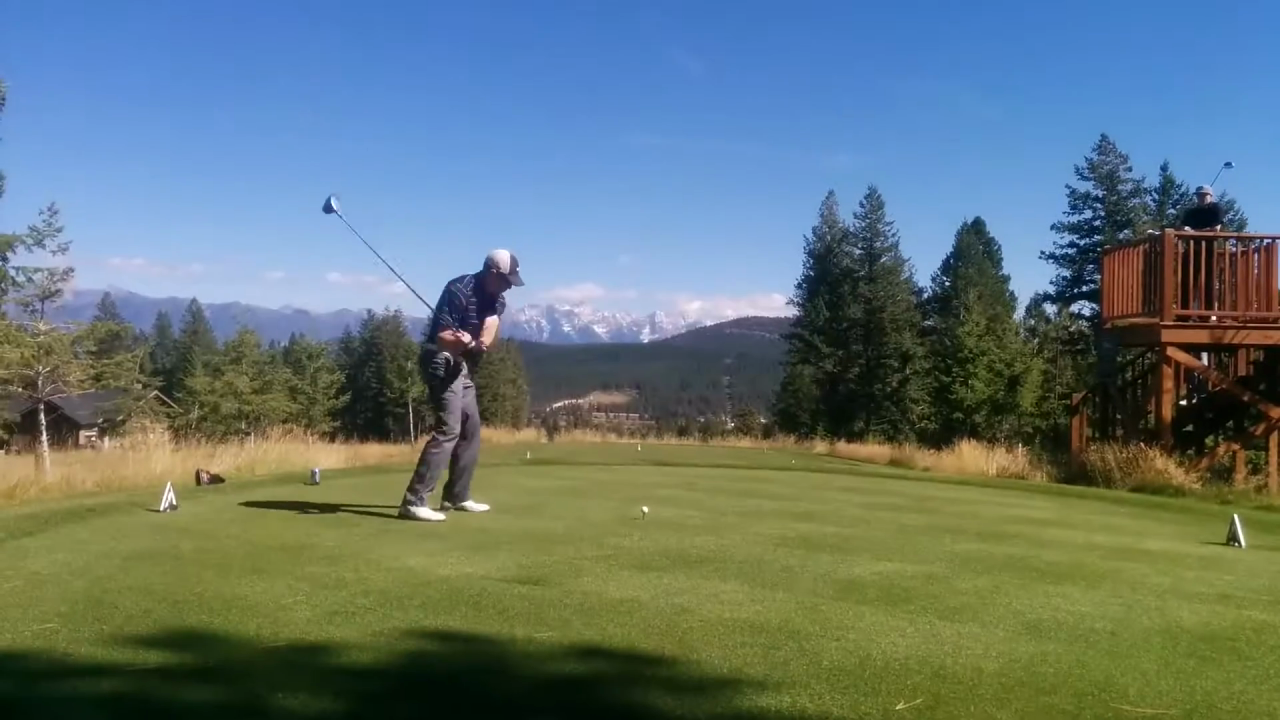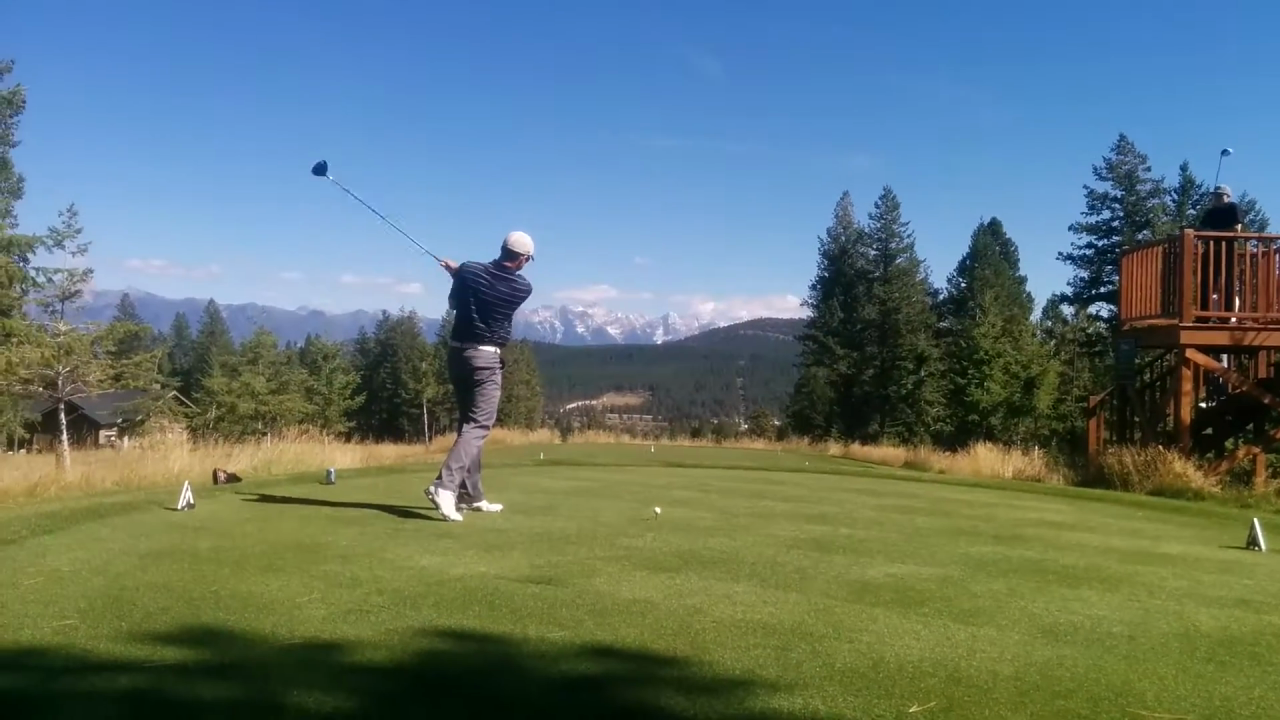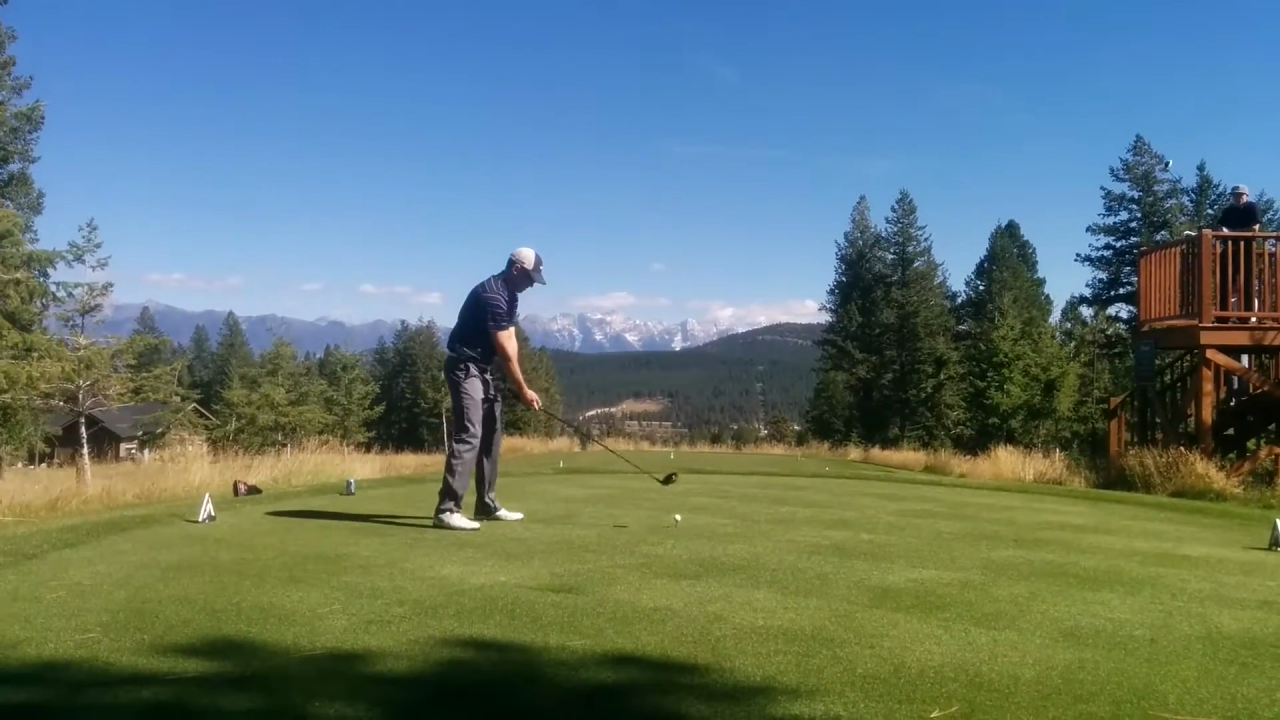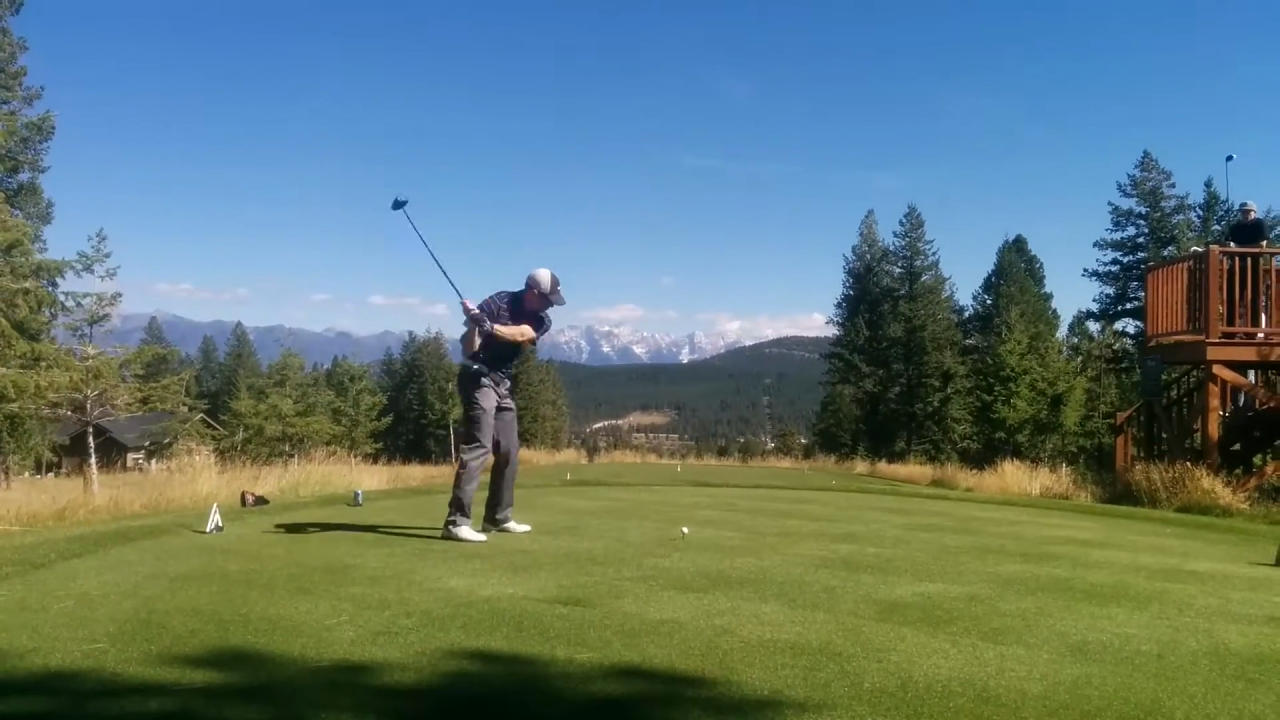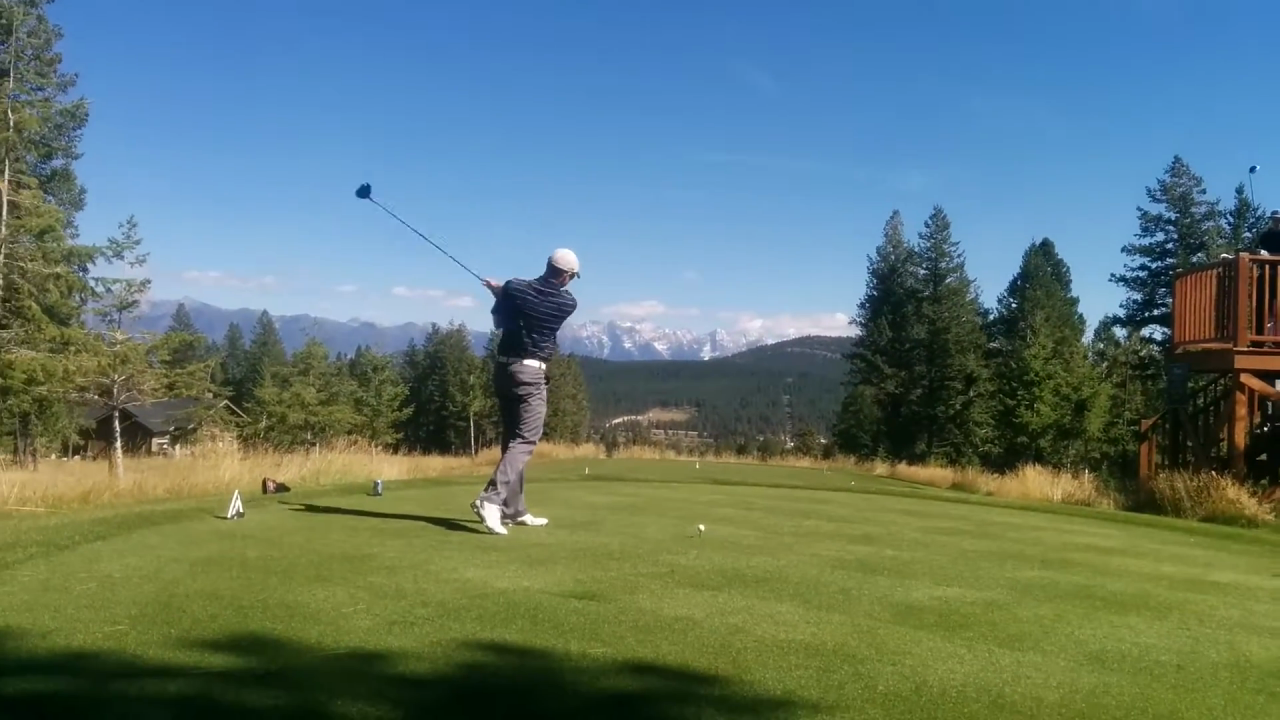
dt=1s
person 1, frame 1
left shoulder: (497, 300)
right shoulder: (458, 289)
left elbow: (488, 333)
right elbow: (441, 338)
left wrist: (473, 342)
right wrist: (461, 341)
left hip: (460, 366)
right hip: (442, 361)
left knee: (470, 430)
right knee: (447, 430)
left ankle: (456, 495)
right ankle: (415, 499)
person 1, frame 2
left shoulder: (467, 272)
right shoulder: (523, 288)
left hip: (458, 354)
right hip: (486, 359)
left knee: (470, 423)
right knee: (478, 426)
left ankle: (470, 495)
right ankle: (446, 485)
person 1, frame 3
left shoulder: (510, 296)
right shoulder: (491, 295)
left elbow: (511, 341)
right elbow: (504, 349)
left wrist: (516, 385)
right wrist: (523, 388)
left hip: (483, 369)
right hip: (464, 367)
left knee: (490, 436)
right knee: (469, 434)
left ankle: (487, 504)
right ankle: (447, 509)
person 1, frame 4
left shoulder: (542, 320)
right shoulder: (496, 303)
left elbow: (517, 334)
right elbow: (468, 347)
left wrist: (488, 325)
right wrist: (475, 325)
left hip: (501, 382)
right hip: (478, 378)
left knee: (508, 451)
right knee: (478, 447)
left ankle: (498, 516)
right ankle: (457, 521)
person 1, frame 5
left shoulder: (512, 289)
right shoulder: (568, 303)
left elbow: (499, 322)
right wrist: (500, 290)
left hip: (504, 369)
right hip: (530, 373)
left knee: (513, 439)
right knee: (525, 441)
left ankle: (514, 509)
right ankle: (491, 499)
